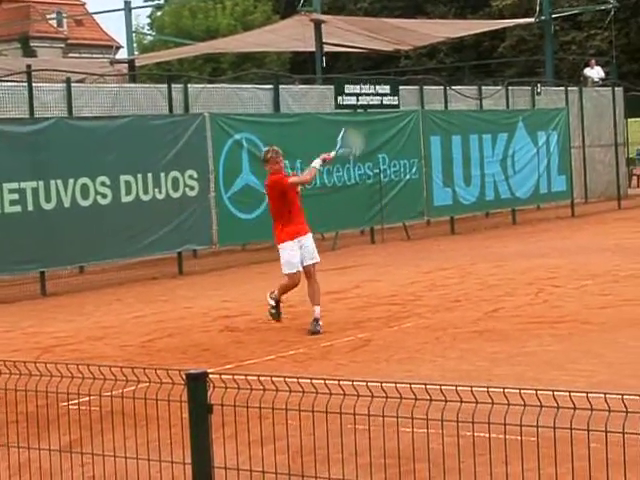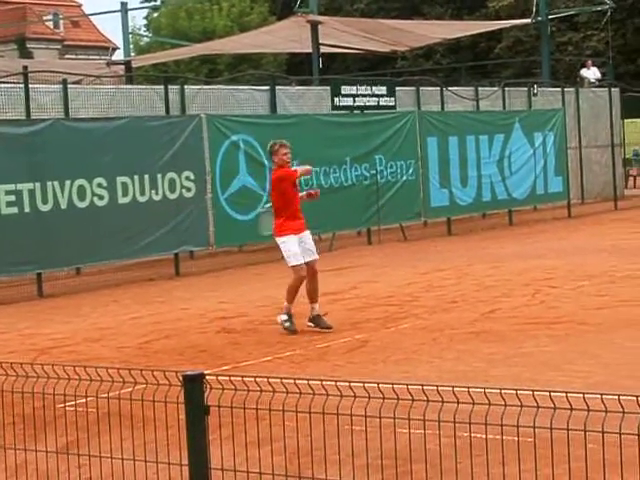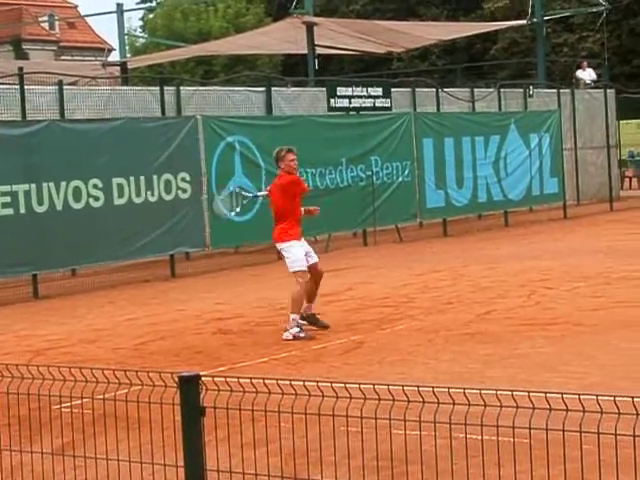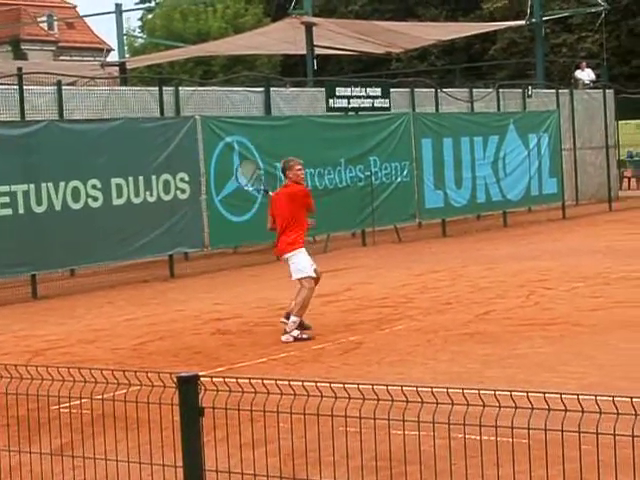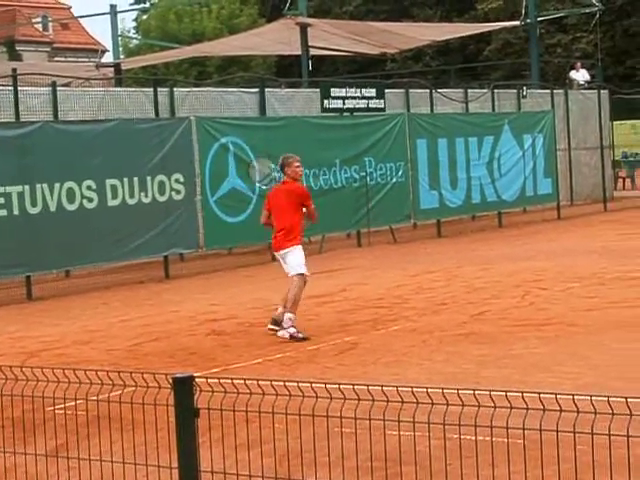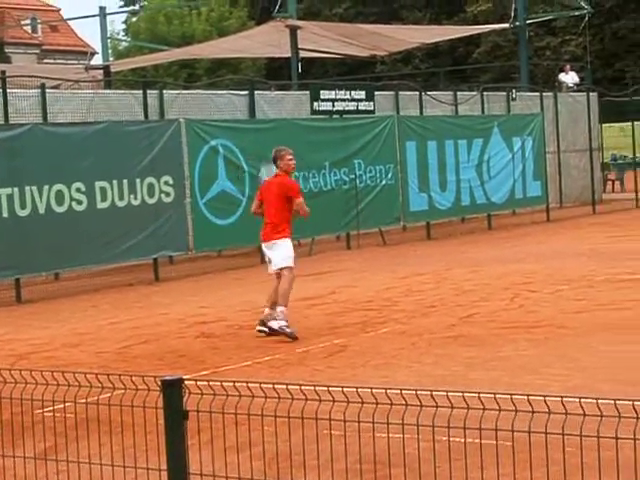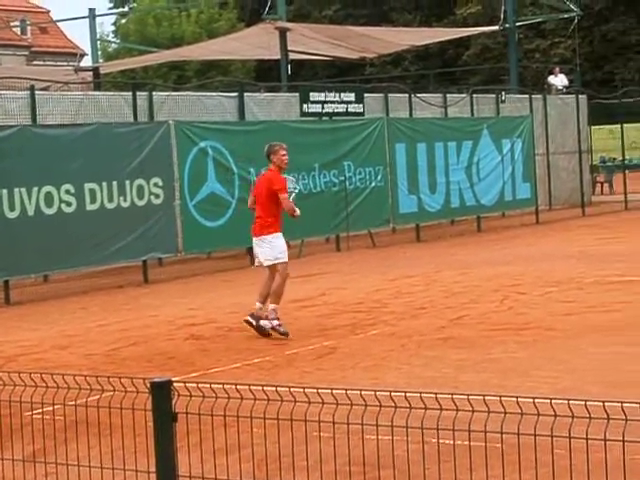
dt=0.1s
person 1, frame 1
left shoulder: (283, 178)
right shoulder: (273, 182)
right elbow: (306, 180)
right wrist: (318, 161)
left hip: (303, 234)
right hip: (286, 238)
left knee: (311, 274)
right knee: (293, 280)
left ankle: (316, 318)
right ankle: (274, 296)
person 1, frame 2
left shoulder: (286, 173)
right shoulder: (280, 175)
right elbow: (305, 170)
left wrist: (306, 195)
right wrist: (302, 169)
left hip: (300, 230)
right hip: (286, 233)
left knee: (313, 271)
right knee: (300, 274)
left ankle: (315, 315)
right ankle: (286, 313)
person 1, frame 3
left shoulder: (275, 185)
right shoulder: (293, 180)
right elbow: (305, 188)
left wrist: (302, 211)
left hip: (294, 237)
right hip: (287, 239)
left knee: (317, 272)
right knee: (303, 279)
left ankle: (308, 313)
right ankle: (292, 327)
person 1, frame 4
left shoulder: (275, 196)
right shoulder: (302, 191)
left elbow: (271, 226)
right elbow: (311, 210)
left hip: (287, 246)
right hip: (294, 247)
left knee: (314, 276)
right knee: (308, 285)
left ankle: (291, 315)
right ankle: (291, 330)
person 1, frame 5
left shoulder: (272, 192)
right shoulder: (300, 189)
left elbow: (264, 220)
right elbow: (313, 216)
left hip: (279, 243)
right hip: (291, 244)
left knee: (301, 280)
right knee: (297, 281)
left ankle: (278, 318)
right ankle: (289, 327)
person 1, frame 6
left shoulder: (266, 184)
right shoulder: (290, 183)
left elbow: (255, 209)
right elbow: (305, 212)
right wrist: (293, 209)
left hip: (267, 238)
right hip: (279, 237)
left knee: (281, 278)
right knee: (287, 274)
left ankle: (266, 320)
right ankle: (280, 319)
person 1, frame 7
left shoulder: (261, 178)
right shoulder: (278, 179)
left elbow: (251, 204)
right elbow: (287, 207)
right wrist: (296, 211)
left hip: (259, 232)
right hip: (270, 232)
left knee: (273, 273)
right knee: (282, 272)
left ankle: (257, 315)
right ankle: (272, 317)
